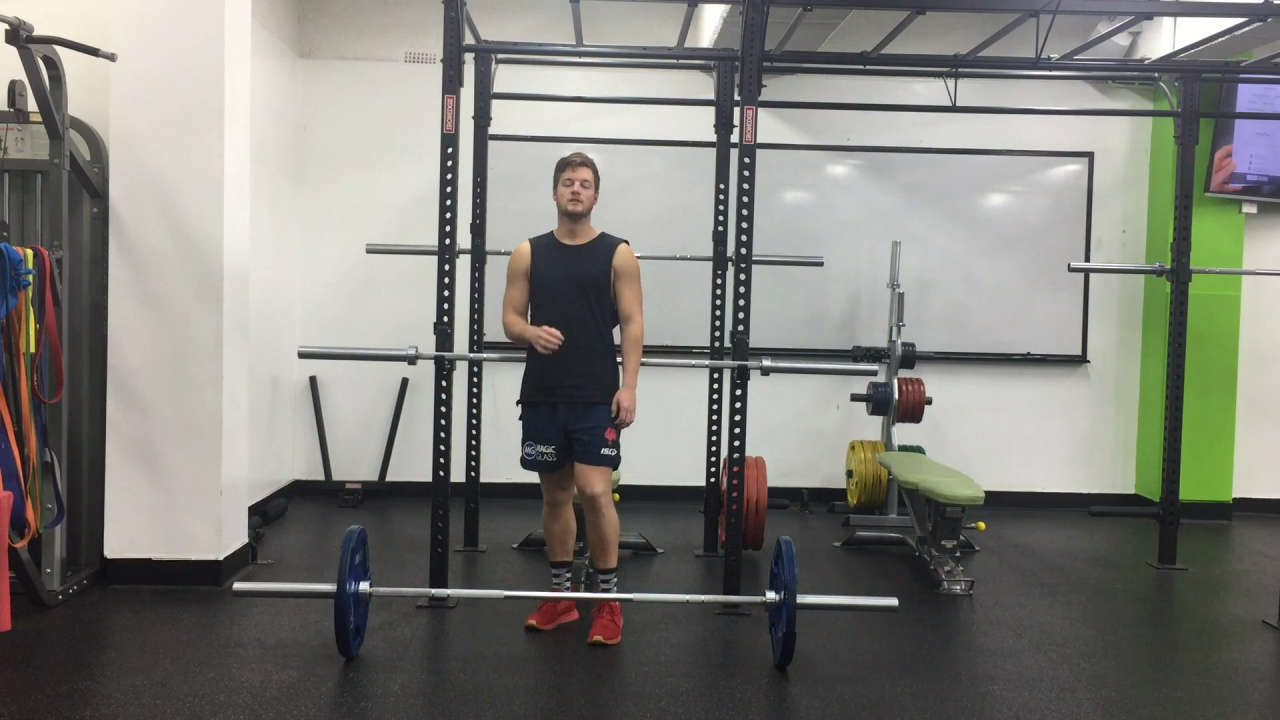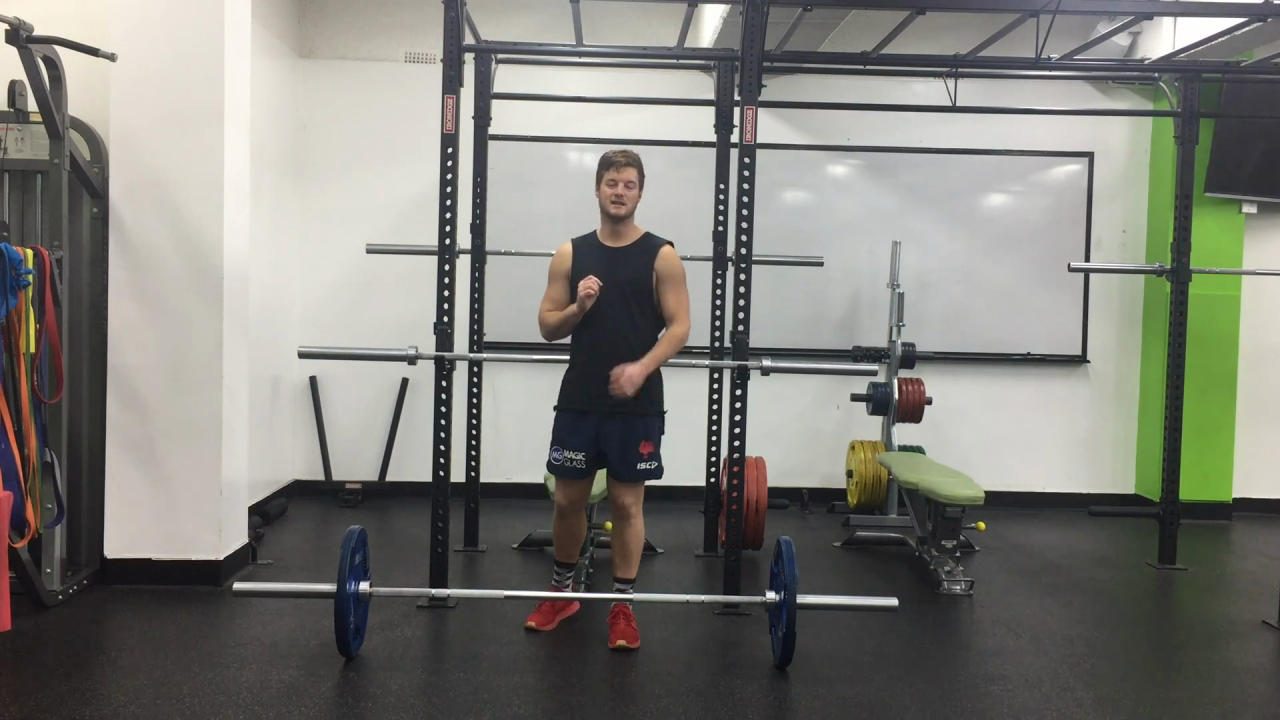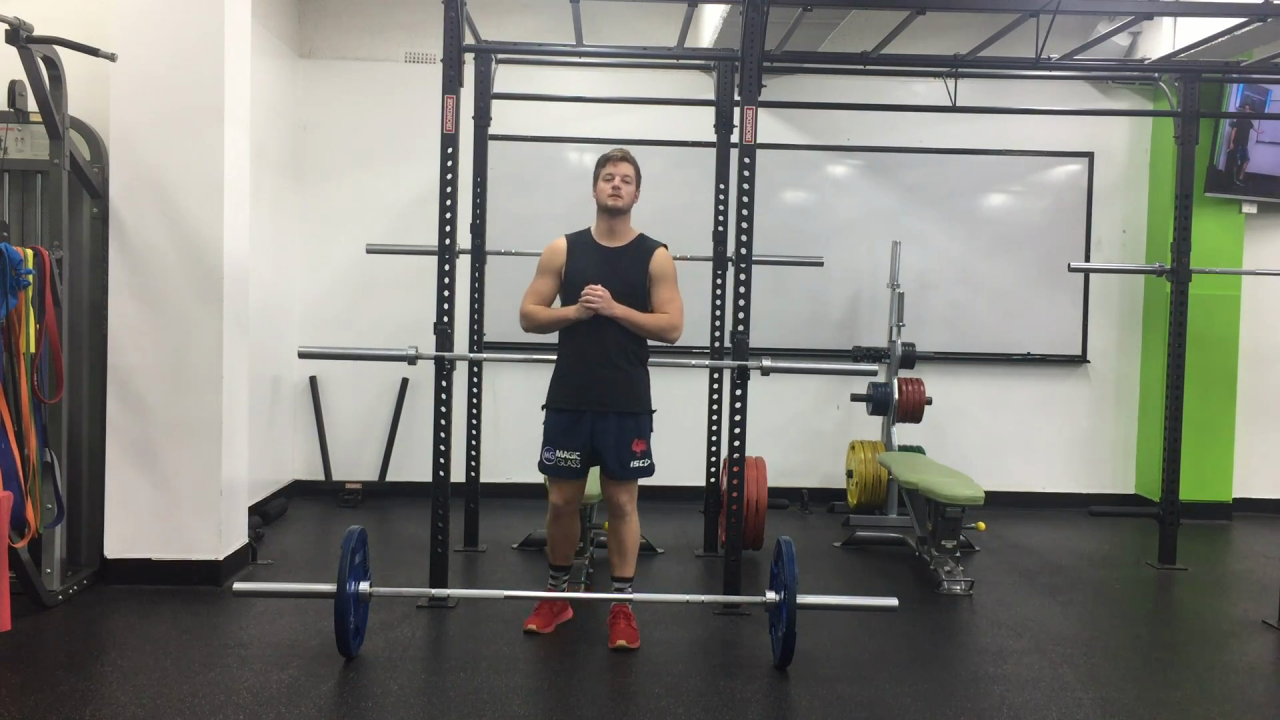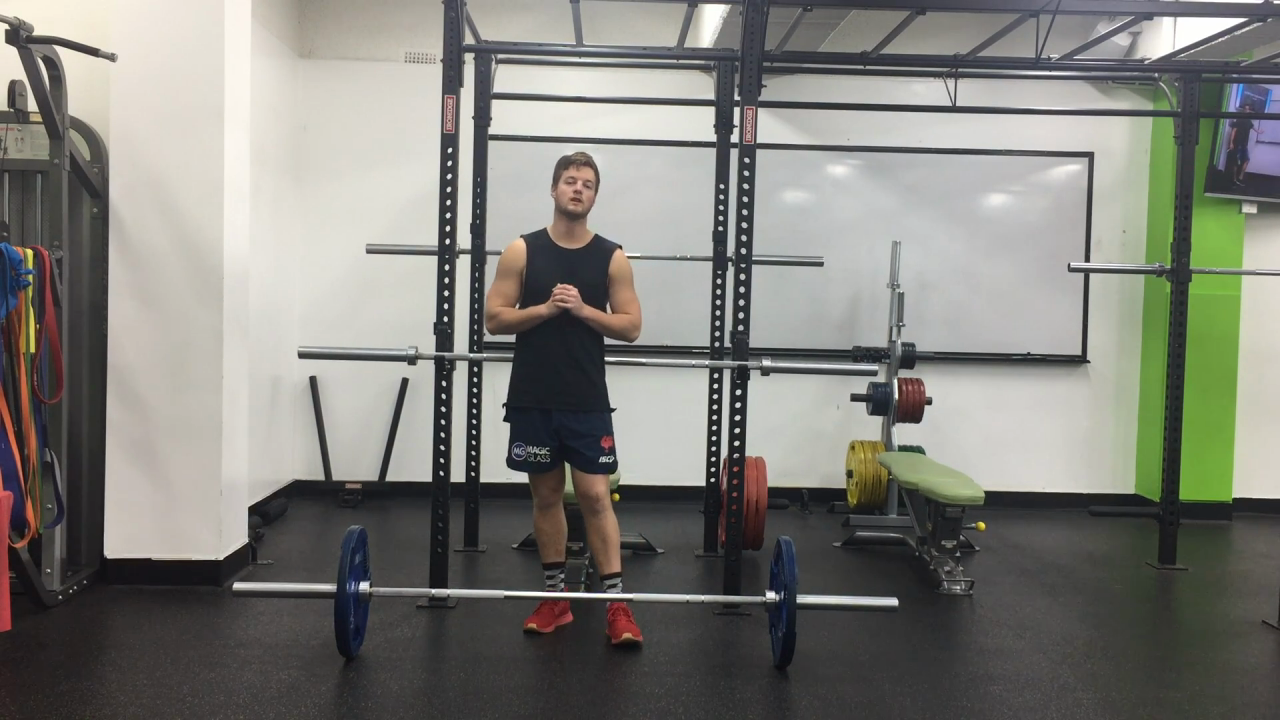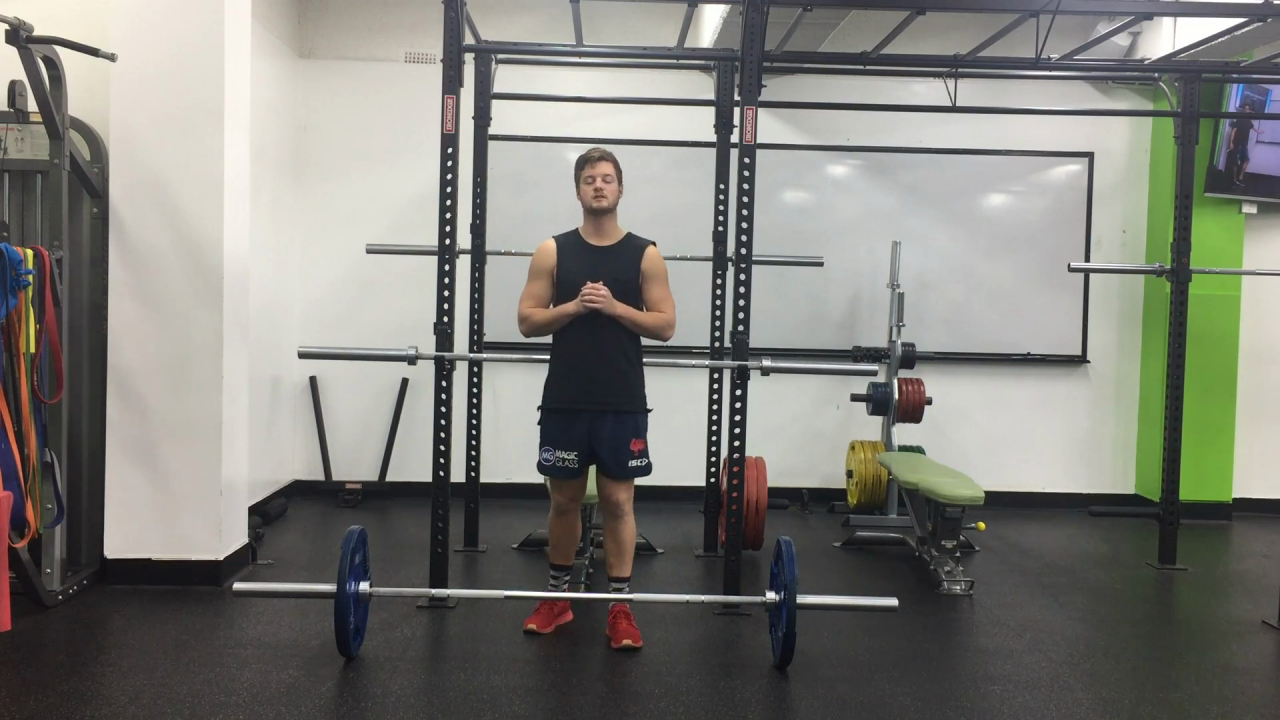
dt=1s
person 1, frame 1
left shoulder: (617, 253)
right shoulder: (528, 253)
left elbow: (631, 323)
right elbow: (510, 316)
left wrist: (629, 386)
right wrist: (532, 333)
left hip: (596, 395)
right hip: (543, 394)
left knee: (595, 492)
right knee: (555, 494)
left ankle: (608, 599)
right ankle: (562, 595)
person 1, frame 2
left shoulder: (661, 255)
right shoulder: (570, 254)
left elbow: (679, 326)
right elbow: (548, 326)
left wrist: (643, 367)
right wrist: (579, 306)
left hip: (637, 401)
right hip: (578, 398)
left knee: (626, 503)
right knee: (568, 500)
left ankle: (622, 606)
right ankle: (562, 591)
person 1, frame 3
left shoulder: (655, 256)
right shoulder: (563, 249)
left elbow: (671, 327)
right elbow: (529, 315)
left wrist: (615, 308)
right wrist: (575, 311)
left hip: (626, 401)
right hip: (569, 397)
left knee: (621, 501)
right knee: (562, 501)
left ankle: (622, 606)
right ankle: (557, 595)
person 1, frame 4
left shoulder: (612, 257)
right shoulder: (521, 251)
left elbow: (631, 326)
right elbow: (494, 319)
left wrist: (583, 309)
right wrist: (545, 308)
left hip: (586, 399)
right hip: (532, 397)
left knee: (595, 497)
right knee: (546, 495)
left ankle: (616, 604)
right ankle: (555, 597)
person 1, frame 5
left shoulder: (645, 254)
right shoulder: (552, 251)
left elbow: (665, 325)
right elbow: (527, 321)
left wrist: (614, 306)
right wrist: (574, 306)
left hip: (622, 401)
right hip: (565, 399)
left knee: (618, 500)
right knee: (564, 500)
left ankle: (619, 607)
right ankle: (557, 597)
